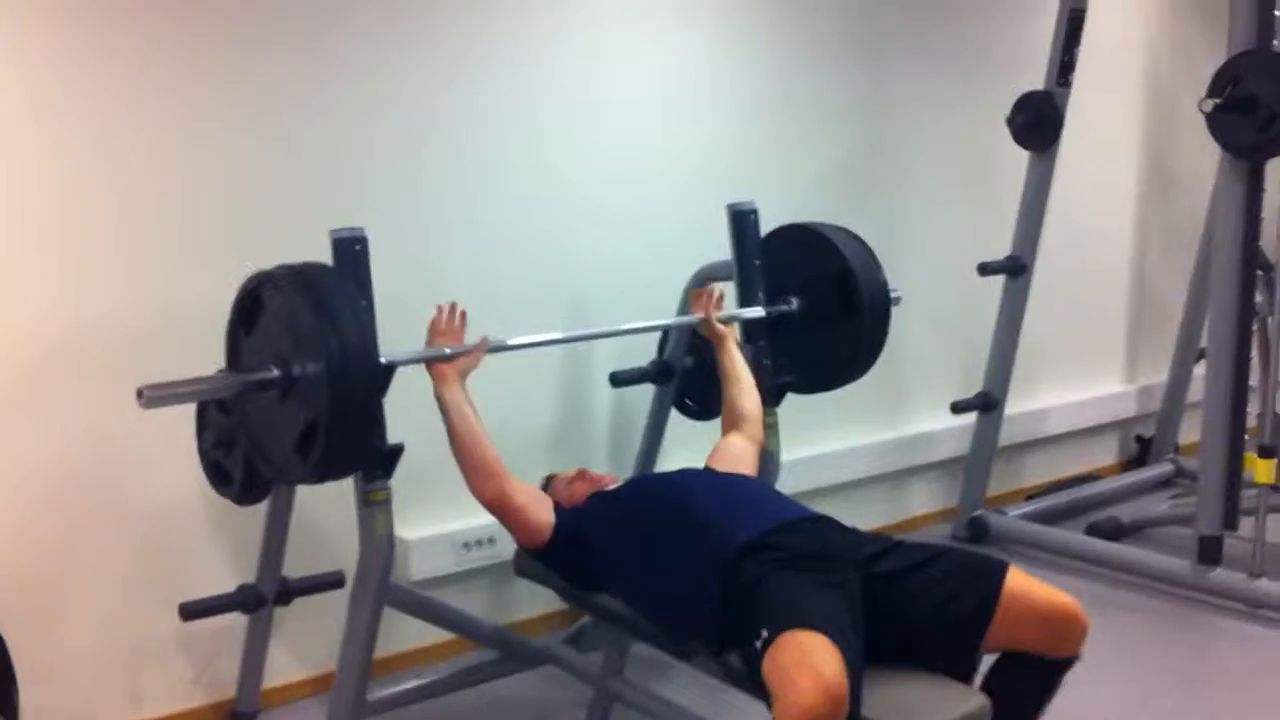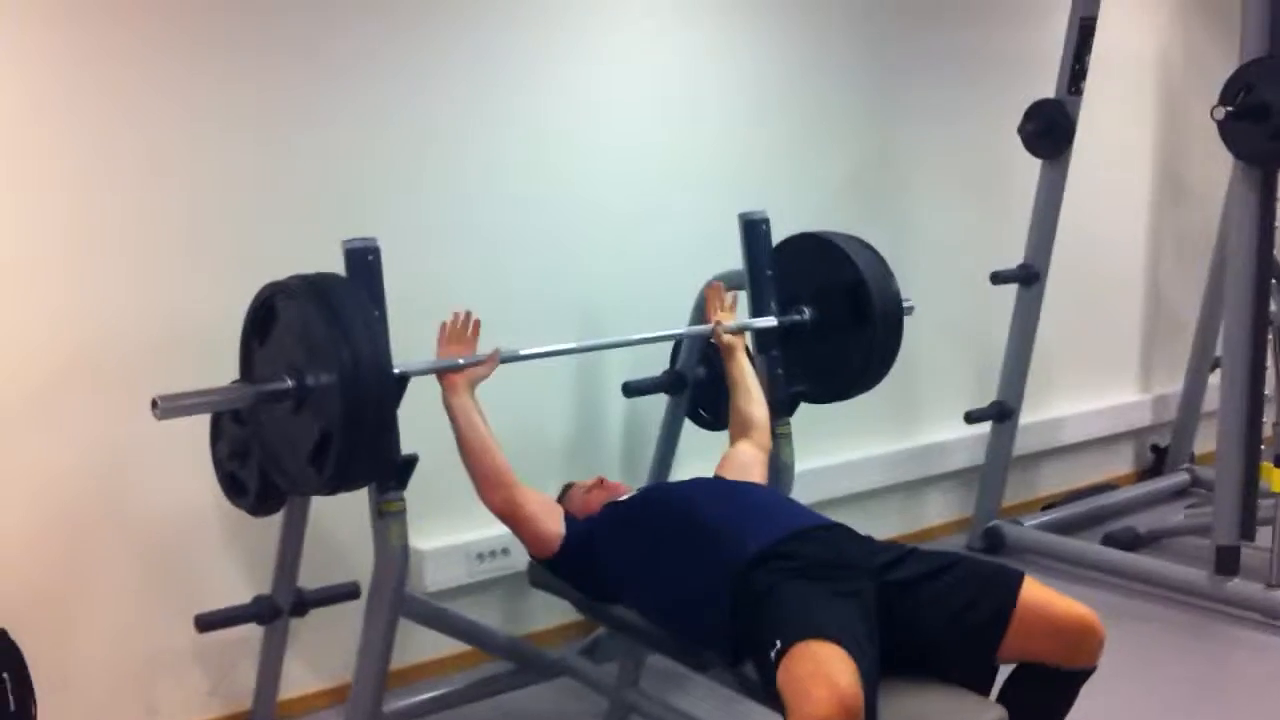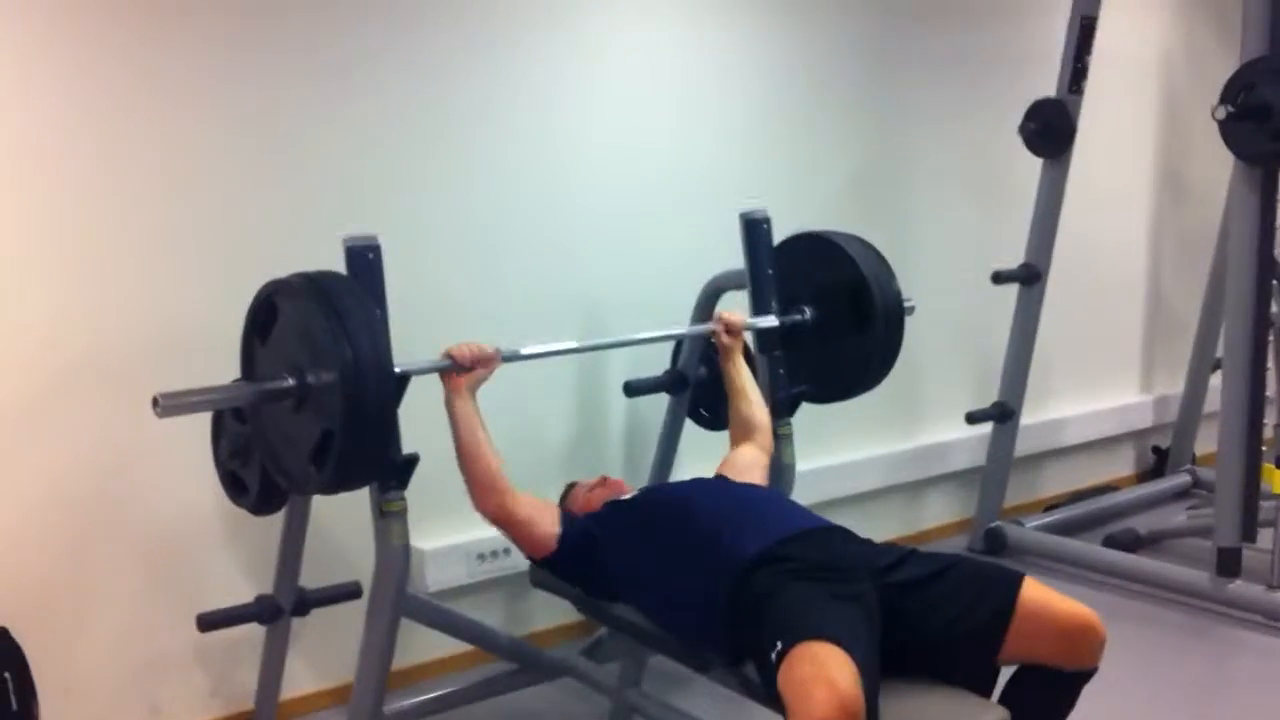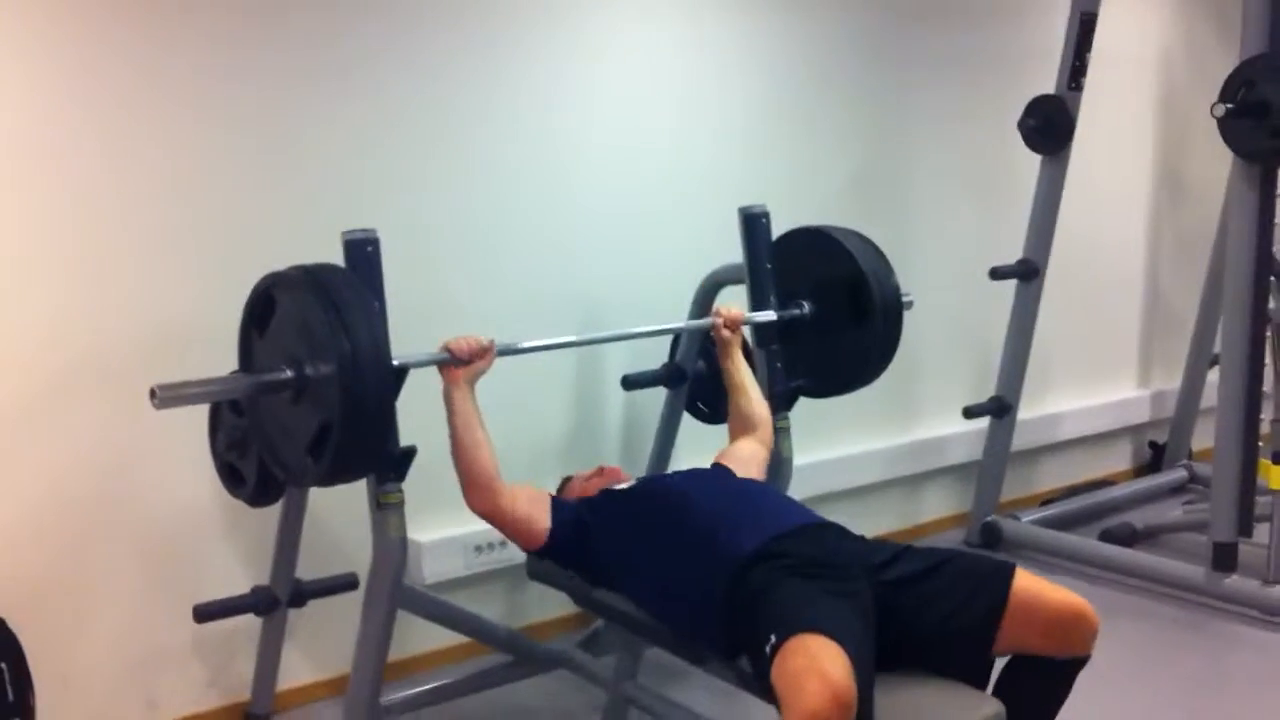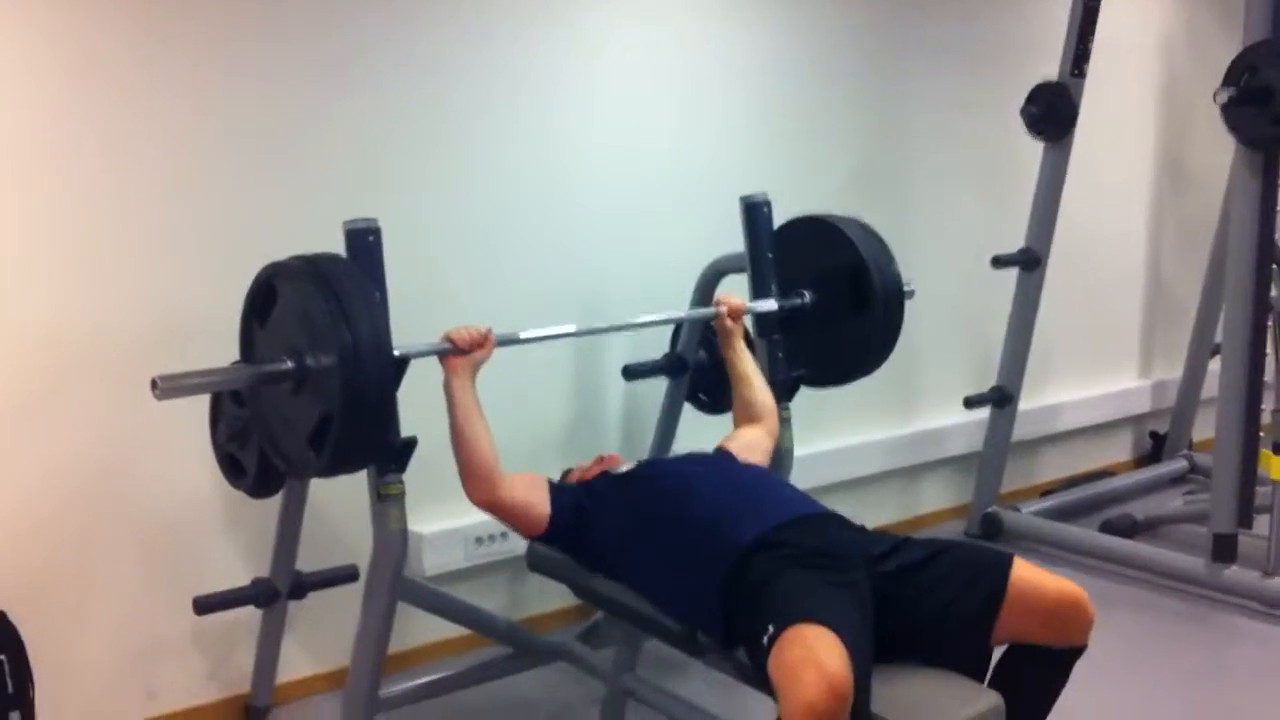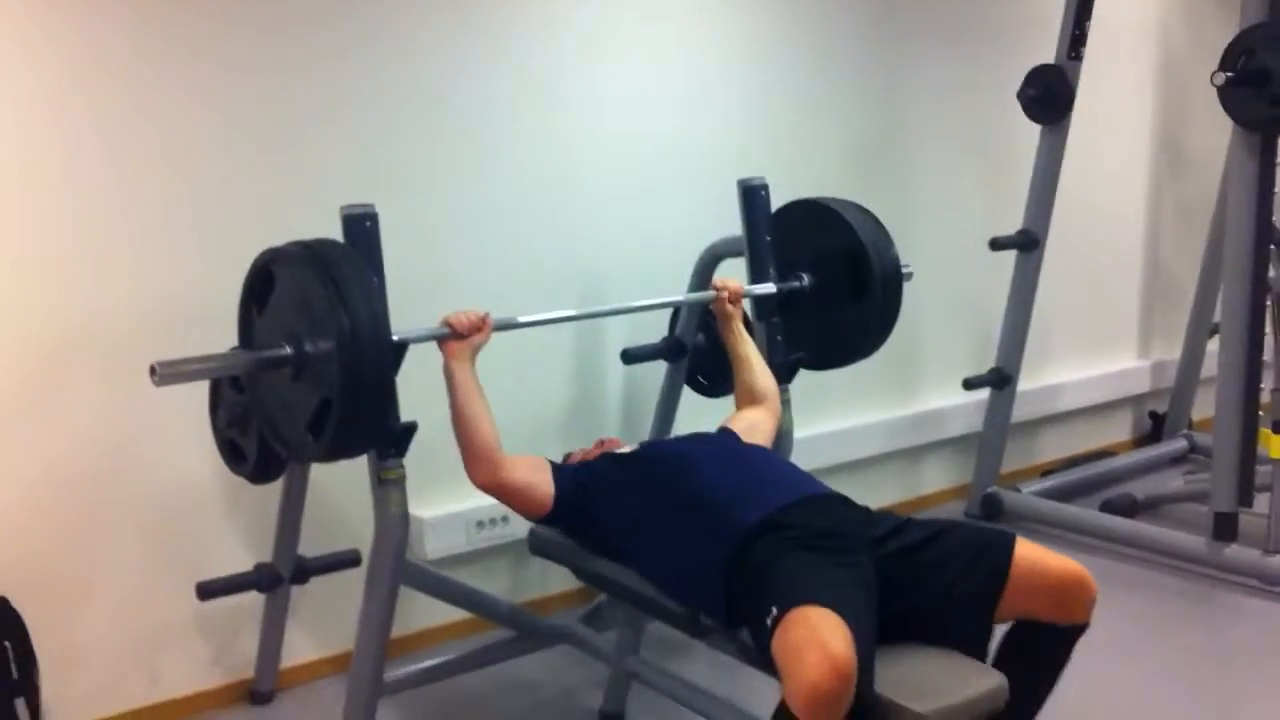
dt=0.1s
person 1, frame 1
left shoulder: (686, 486)
right shoulder: (579, 531)
left elbow: (746, 432)
right elbow: (496, 489)
left wrist: (723, 341)
right wrist: (450, 382)
left hip: (841, 548)
right hip: (759, 576)
left knee: (1061, 624)
person 1, frame 2
left shoulder: (702, 497)
right shoulder: (594, 543)
left elbow: (753, 440)
right elbow: (504, 496)
left wrist: (732, 351)
right wrist: (457, 392)
left hip: (858, 556)
right hip: (772, 584)
left knee: (1077, 633)
person 1, frame 3
left shoulder: (708, 494)
right shoulder: (590, 540)
left elbow: (755, 440)
right elbow: (499, 501)
left wrist: (730, 355)
right wrist: (461, 395)
left hip: (856, 558)
right hip: (770, 586)
left knee: (1078, 634)
person 1, frame 4
left shoulder: (704, 487)
right shoulder: (584, 527)
left elbow: (755, 435)
right elbow: (490, 498)
left wrist: (729, 349)
right wrist: (459, 387)
left hip: (849, 553)
right hip: (766, 581)
left knee: (1070, 623)
person 1, frame 5
left shoulder: (708, 471)
right shoulder: (584, 511)
left elbow: (761, 424)
right elbow: (489, 487)
left wrist: (732, 341)
right wrist: (460, 377)
left hip: (851, 545)
right hip: (767, 573)
left knee: (1066, 611)
person 1, frame 6
left shoulder: (712, 452)
right shoulder: (587, 490)
left elbow: (763, 405)
right elbow: (491, 469)
left wrist: (731, 323)
right wrist: (460, 359)
left hip: (851, 524)
right hip: (769, 552)
left knee: (1069, 590)
